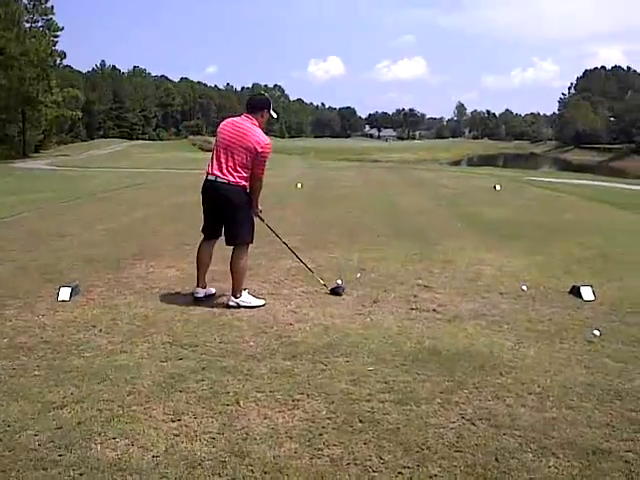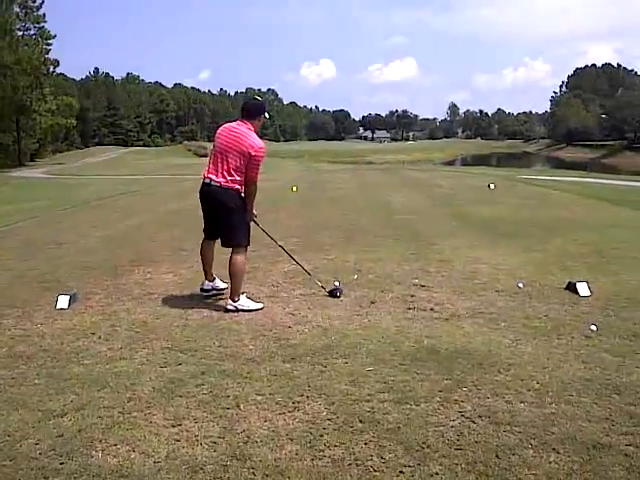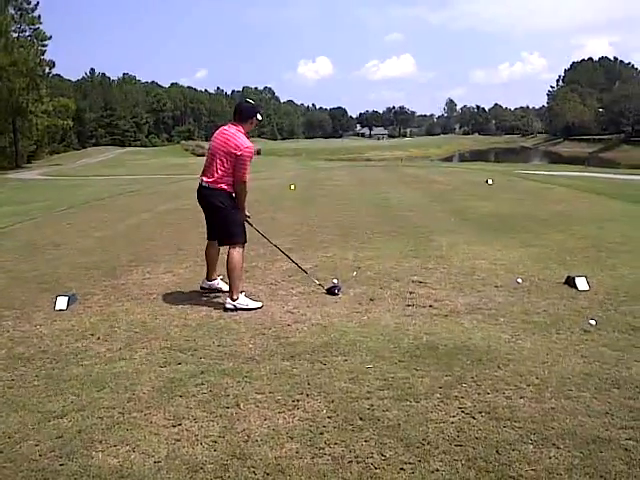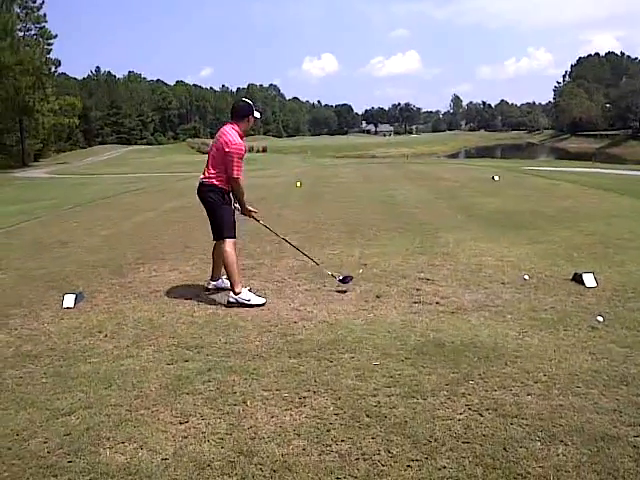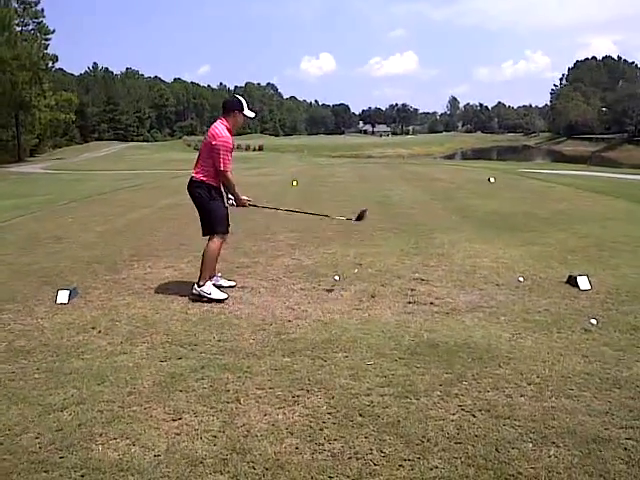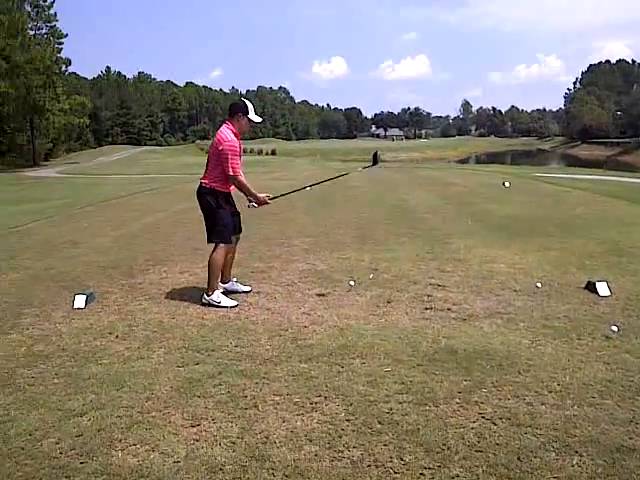
dt=0.2s
person 1, frame 1
left shoulder: (225, 124)
right shoulder: (263, 141)
right elbow: (257, 179)
right wrist: (254, 205)
left hip: (211, 185)
right hip: (234, 192)
left knee: (209, 238)
right knee: (241, 245)
left ankle: (201, 287)
right ankle: (237, 296)
person 1, frame 2
left shoulder: (223, 130)
right shoulder: (257, 145)
right elbow: (251, 182)
right wrist: (249, 209)
left hip: (208, 188)
right hip: (228, 195)
left knee: (209, 237)
right knee: (239, 248)
left ankle: (209, 281)
right ankle: (235, 299)
person 1, frame 3
left shoulder: (220, 132)
right shoulder: (245, 145)
right elbow: (241, 183)
left wrist: (237, 207)
right wrist: (241, 209)
left hip: (205, 190)
right hip: (220, 195)
left knee: (214, 238)
right knee: (236, 245)
left ankle: (210, 280)
right ankle: (235, 297)
person 1, frame 4
left shoulder: (225, 131)
right shoulder: (236, 143)
right elbow: (235, 179)
left wrist: (237, 201)
right wrist: (243, 205)
left hip: (210, 188)
right hip: (215, 191)
left knee: (221, 237)
right knee: (228, 240)
left ankle: (215, 280)
right ankle: (237, 291)
person 1, frame 5
left shoulder: (219, 128)
right shoulder: (223, 136)
right elbow: (224, 173)
left wrist: (229, 194)
right wrist: (238, 197)
left hip: (207, 186)
right hip: (204, 187)
left knee: (218, 233)
right knee: (218, 234)
left ankle: (211, 276)
right ankle: (202, 284)
person 1, frame 6
left shoulder: (229, 134)
right shoulder: (229, 140)
left elbow: (235, 174)
right elbow: (235, 177)
left wrist: (250, 196)
right wrist: (255, 196)
left hip: (220, 193)
right hip: (213, 194)
left knee: (233, 237)
right knee: (223, 243)
left ankle: (226, 282)
right ankle: (211, 293)
